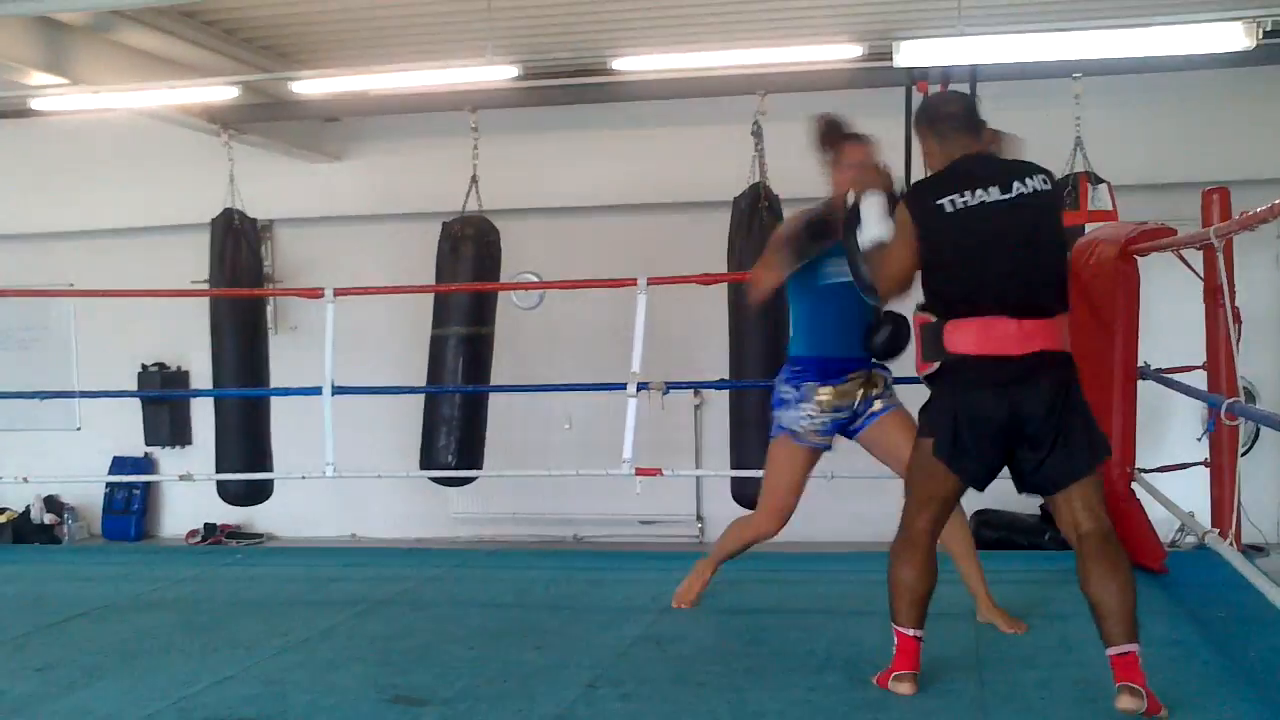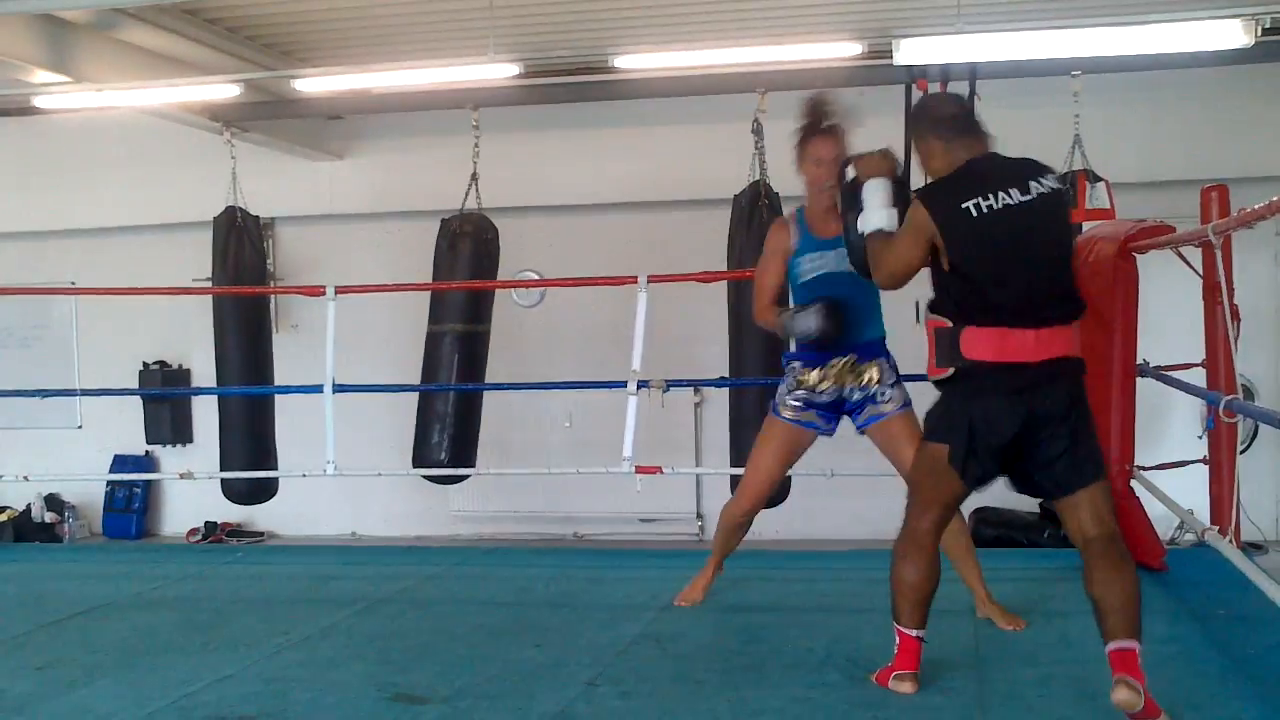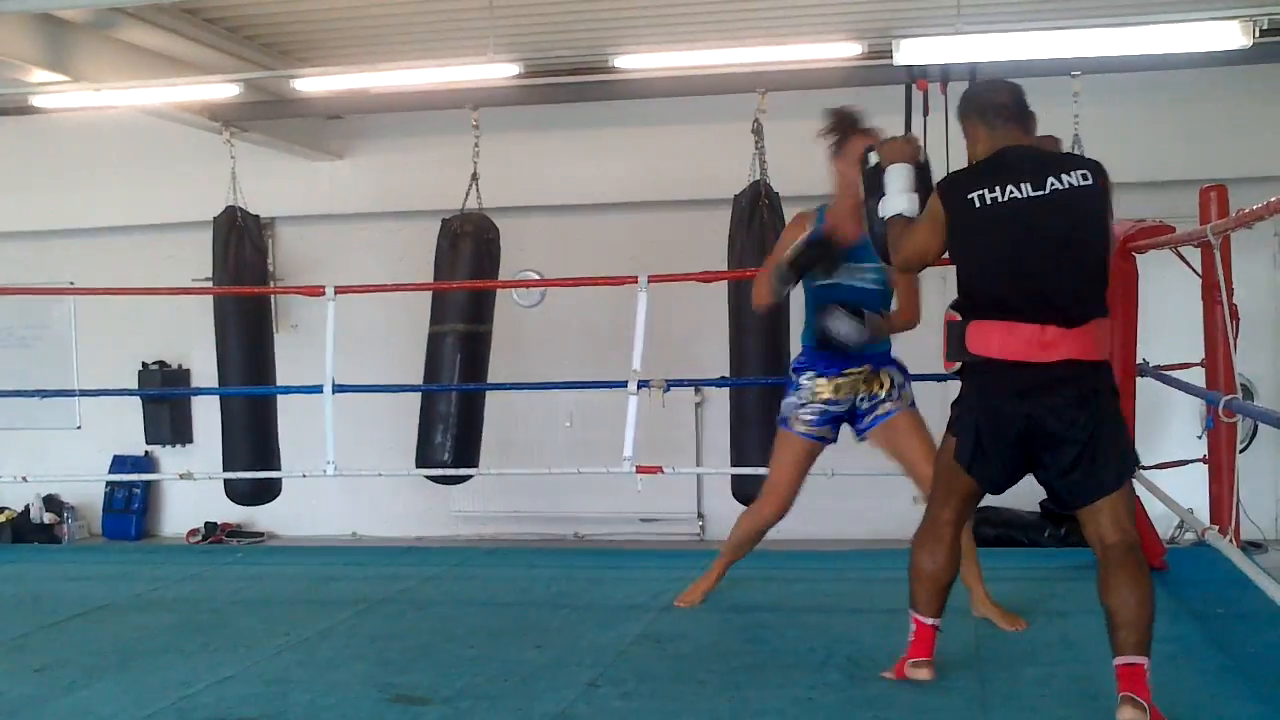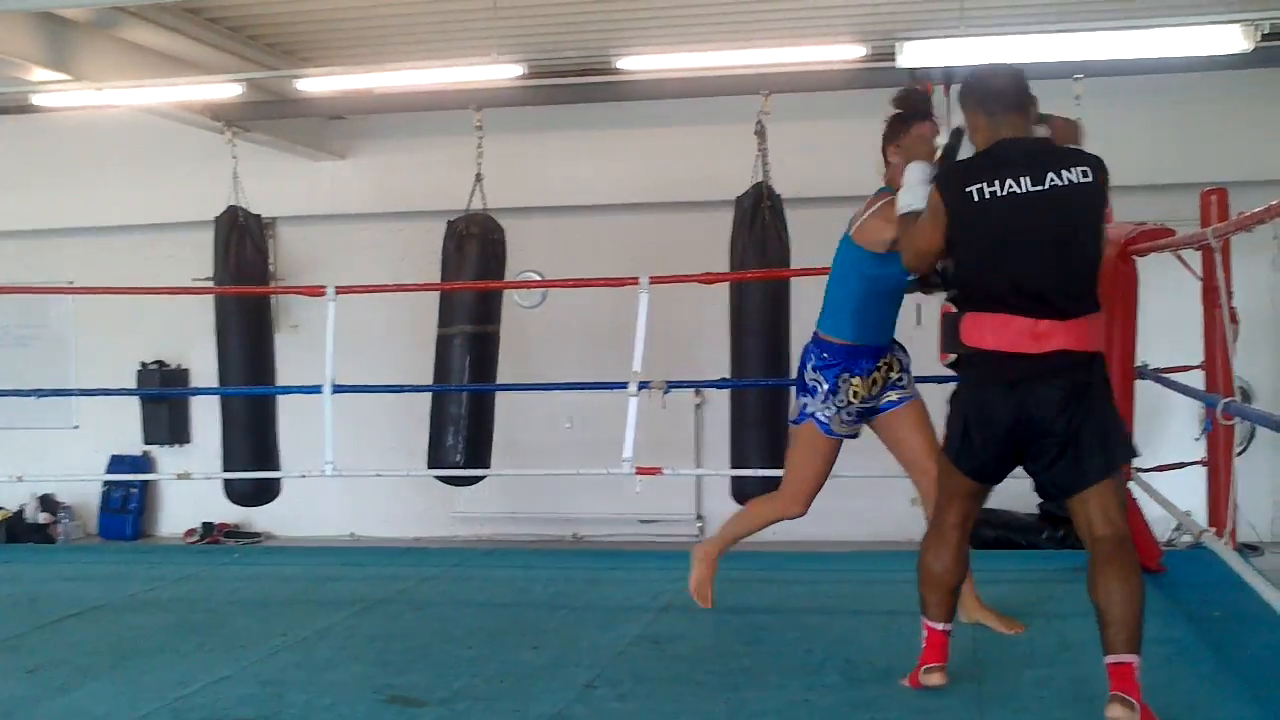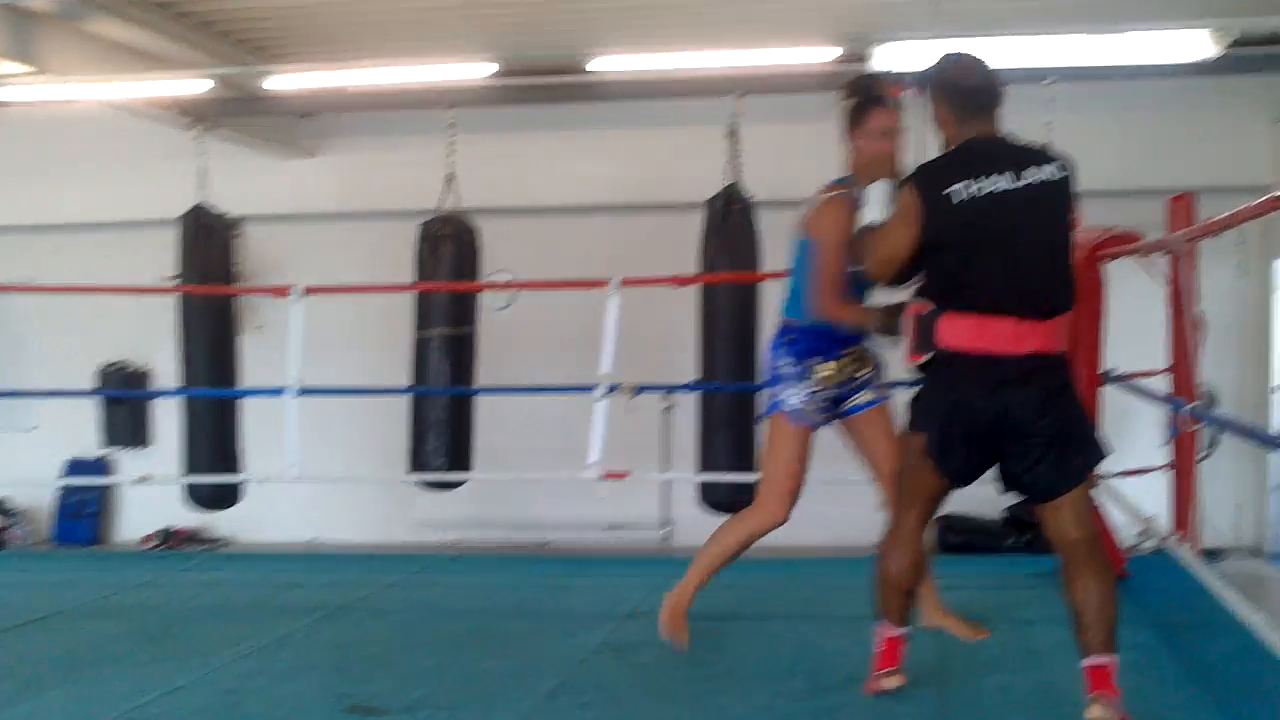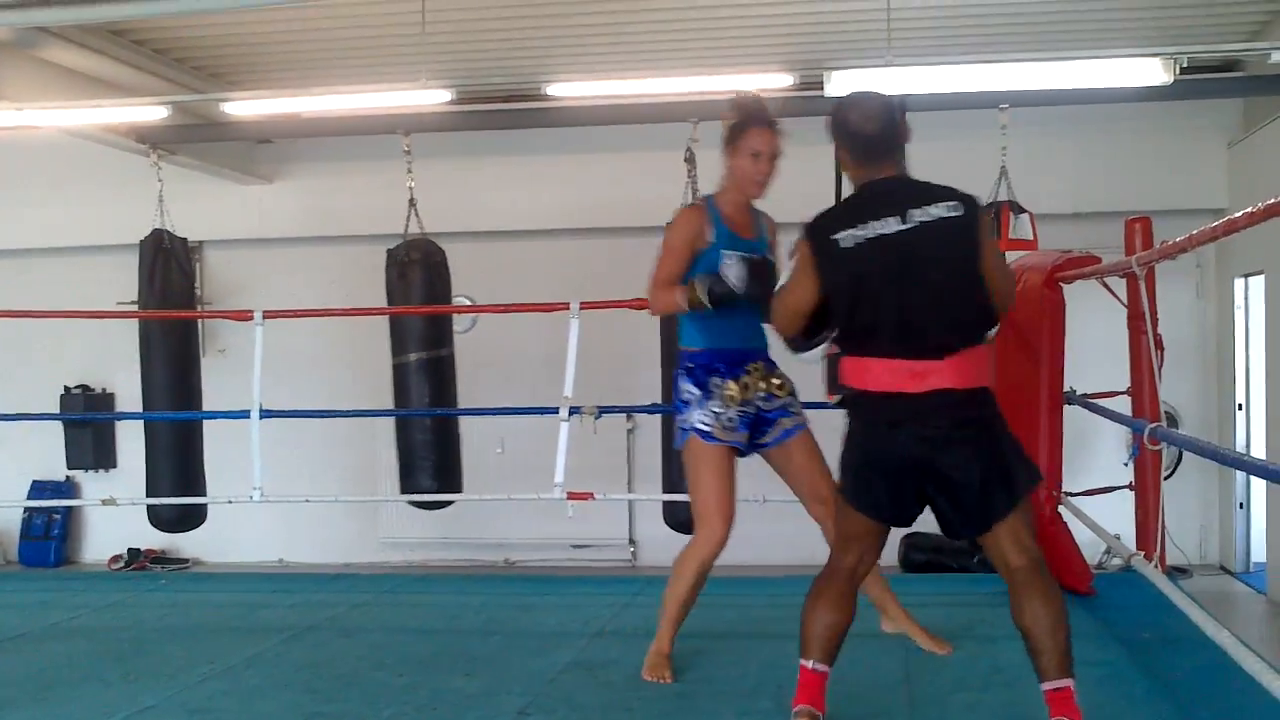
dt=0.2s
person 1, frame 1
left shoulder: (923, 200)
right shoulder: (1041, 180)
left elbow: (885, 282)
left hip: (968, 384)
right hip: (1046, 378)
left knee: (918, 524)
right knee: (1091, 531)
left ankle: (903, 664)
person 1, frame 2
left shoulder: (935, 204)
right shoulder: (1046, 180)
left elbow: (885, 272)
left wrist: (875, 190)
left hip: (978, 388)
right hip: (1056, 384)
left knee: (922, 525)
right knee: (1098, 533)
left ankle: (904, 663)
person 1, frame 3
left shoulder: (957, 192)
right shoulder: (1091, 176)
left elbow: (905, 256)
left wrist: (897, 173)
left hip: (994, 384)
right hip: (1079, 384)
left knee: (943, 515)
right knee: (1117, 540)
left ankle: (919, 651)
person 1, frame 4
left shoulder: (956, 184)
right shoulder: (1090, 172)
left elbow: (915, 255)
left wrist: (916, 173)
left hip: (989, 377)
right hip: (1071, 377)
left knee: (950, 518)
right knee: (1107, 534)
left ankle: (932, 657)
person 1, frame 5
left shoulder: (927, 185)
right shoulder: (1053, 172)
left elbow: (879, 265)
left hip: (958, 378)
right hip: (1040, 377)
left knee: (908, 516)
right knee: (1077, 536)
left ankle: (888, 658)
person 1, frame 6
left shoulder: (826, 234)
right shoulder: (963, 211)
left elbow: (786, 319)
right elbow: (1001, 301)
left hip: (879, 424)
right hip: (961, 414)
left knee: (847, 564)
right knee: (1022, 562)
person 2, frame 1
left shoulder: (868, 228)
right shoulder: (801, 226)
right elbow: (758, 286)
right wrist: (803, 247)
left hip: (865, 384)
right hip: (806, 391)
right knee: (769, 521)
left ankle: (984, 602)
right ankle: (706, 567)
person 2, frame 2
right shoulder: (785, 231)
right elbow: (762, 310)
right wrist: (797, 322)
left hip: (871, 371)
right hip: (808, 376)
right knee: (750, 494)
left ankle: (983, 599)
right ankle: (712, 567)
person 2, frame 3
right shoulder: (806, 226)
left elbow: (910, 313)
right elbow: (760, 298)
left wrist: (867, 327)
right wrist: (797, 262)
left hip: (878, 378)
right hip: (817, 379)
right knee: (772, 505)
left ankle: (981, 597)
right ankle: (716, 571)
person 2, frame 4
left shoulder: (899, 210)
right shoulder: (894, 215)
left hip: (883, 364)
right hip: (835, 367)
left knee: (937, 481)
right knee: (793, 500)
left ankle: (968, 601)
right ankle: (709, 551)
person 2, frame 5
left shoulder: (869, 200)
right shoulder: (838, 205)
right elbow: (823, 304)
right wrist: (887, 320)
left hip: (850, 360)
right hip: (804, 358)
left knee: (900, 482)
right knee: (772, 509)
left ankle: (930, 606)
right ankle: (683, 592)
person 2, frame 6
left shoulder: (764, 225)
right shoulder: (693, 220)
right elbow: (658, 297)
right wrist: (710, 289)
left hip: (760, 379)
right hip: (706, 383)
left knee: (831, 506)
right knee: (714, 535)
left ankle: (893, 613)
right ankle: (661, 642)
